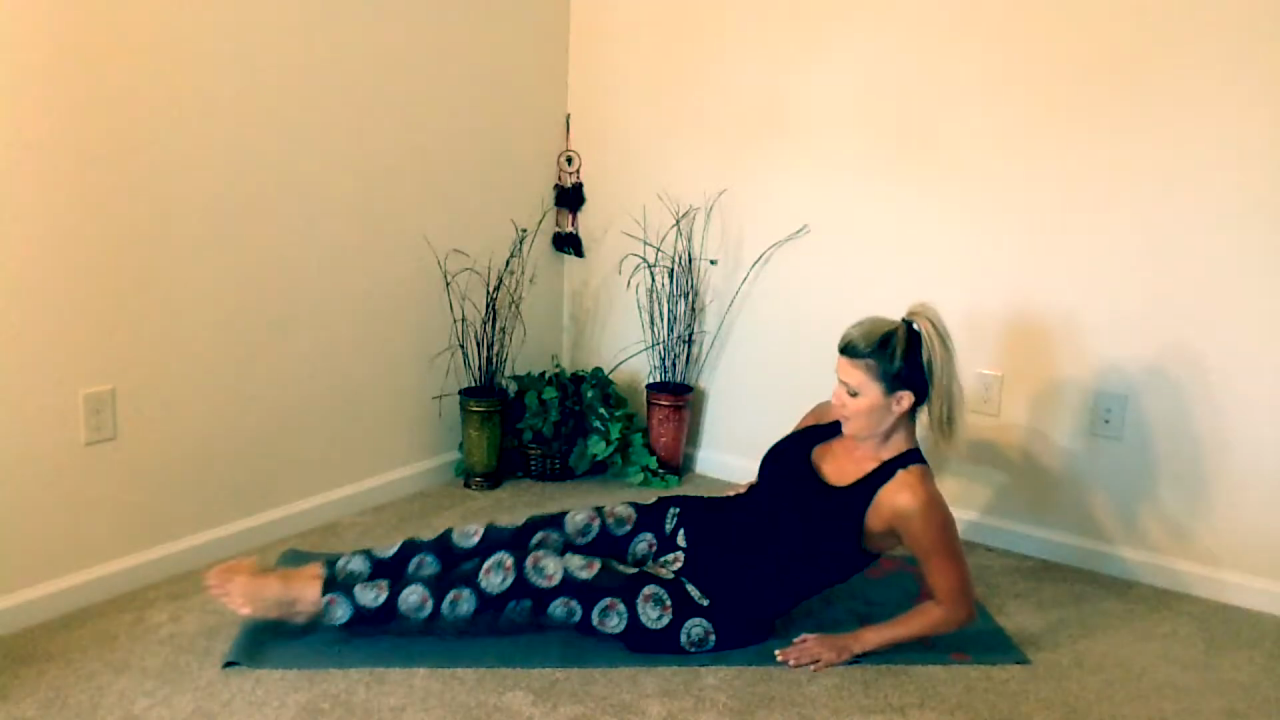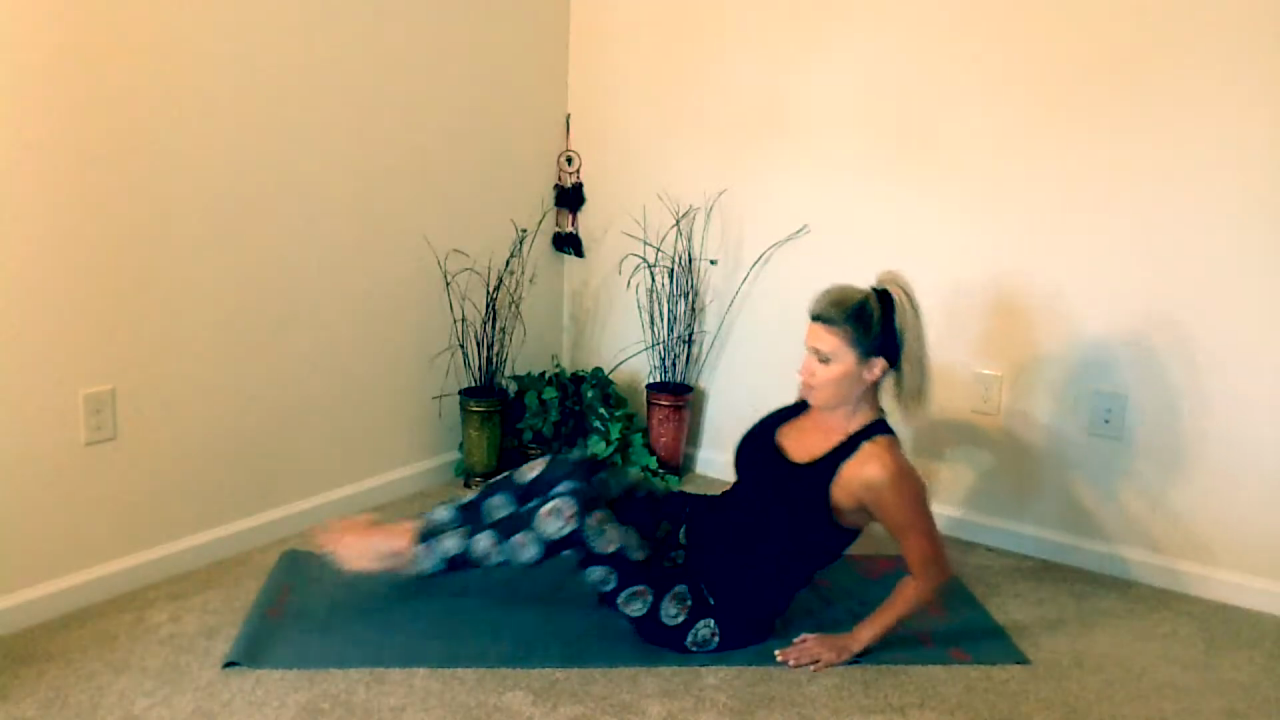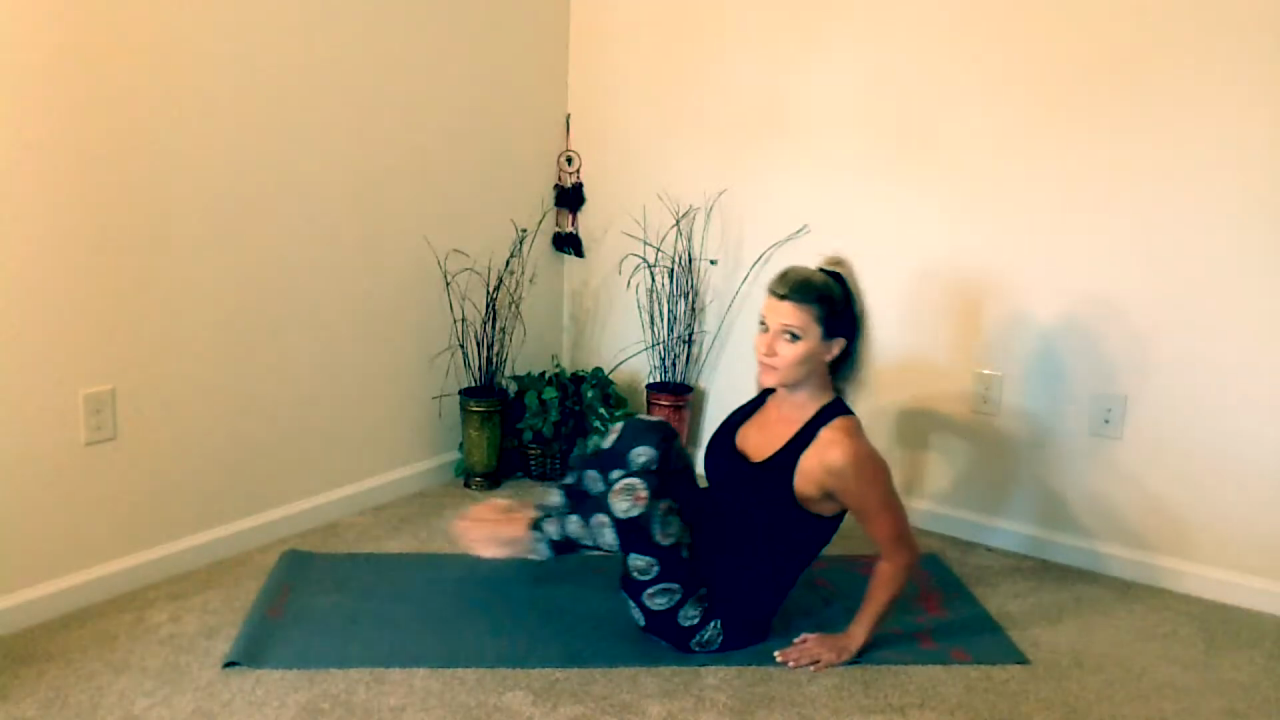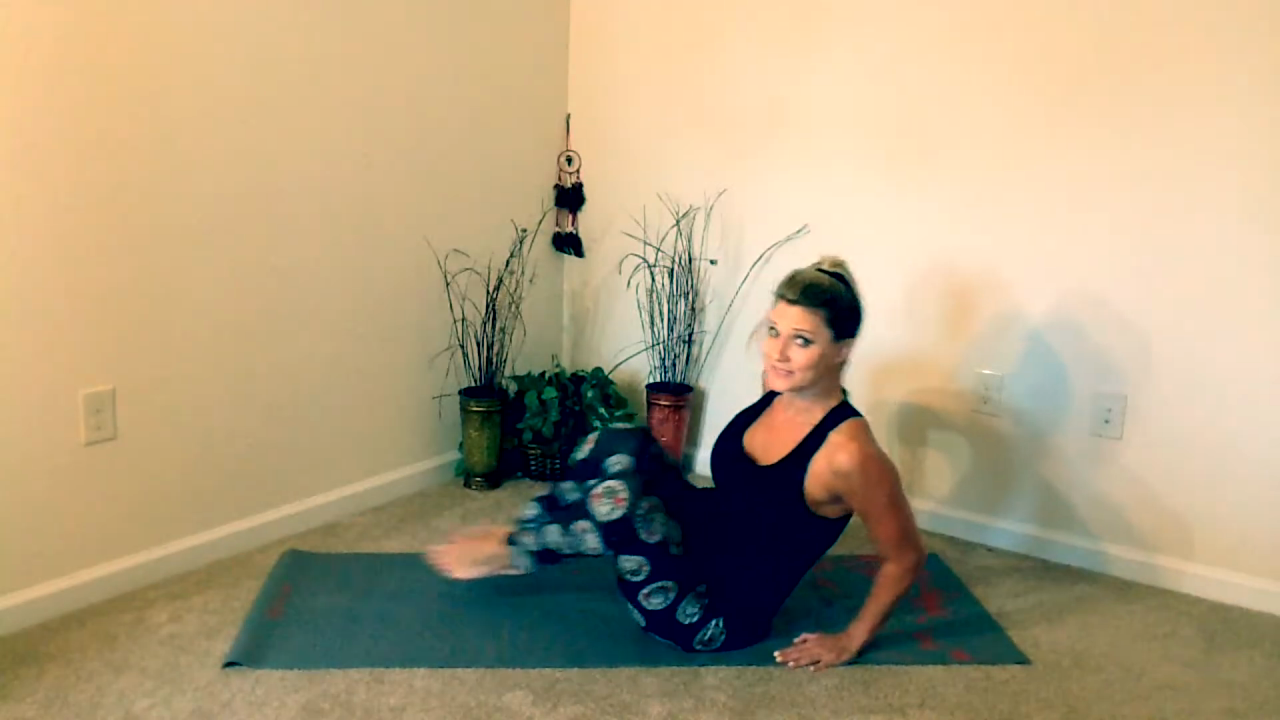
dt=0.2s
person 1, frame 1
left shoulder: (908, 499)
right shoulder: (833, 423)
left elbow: (956, 603)
left wrist: (851, 644)
left hip: (713, 613)
right hip: (687, 531)
left knee: (518, 575)
right knee: (510, 539)
left ankle: (308, 601)
right ankle: (316, 582)
person 1, frame 2
left shoulder: (879, 470)
right shoulder: (814, 401)
left elbow: (932, 573)
left wrist: (851, 643)
left hip: (708, 615)
right hip: (695, 535)
left knee: (566, 507)
right knee: (565, 474)
left ankle: (423, 550)
right ankle: (425, 534)
person 1, frame 3
left shoulder: (840, 452)
right shoulder: (778, 387)
left elbow: (899, 554)
left wrist: (850, 640)
left hip: (708, 617)
right hip: (703, 540)
left knee: (635, 478)
right knee: (642, 441)
left ankle: (540, 536)
right ankle: (550, 524)
person 1, frame 4
left shoulder: (845, 456)
right shoulder: (783, 388)
left elbow: (904, 557)
left wrist: (851, 640)
left hip: (711, 615)
left knee: (620, 489)
right knee: (622, 446)
left ankle: (514, 549)
right ankle: (525, 538)
